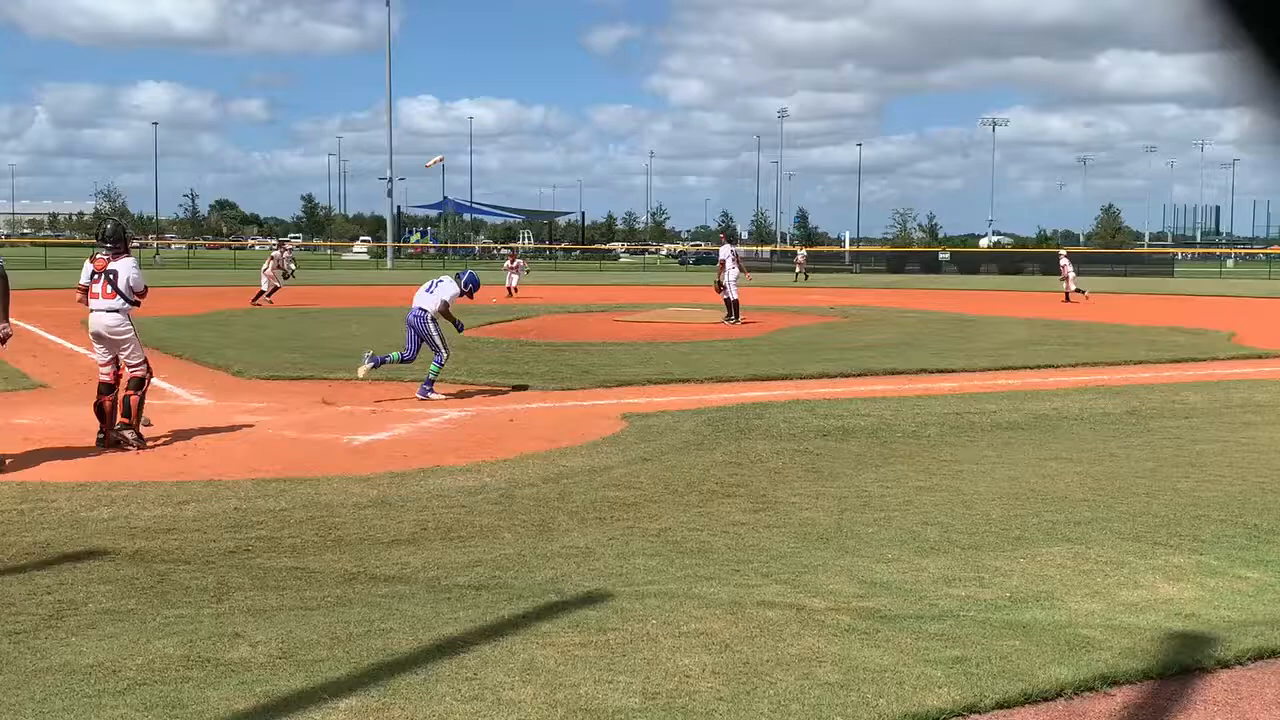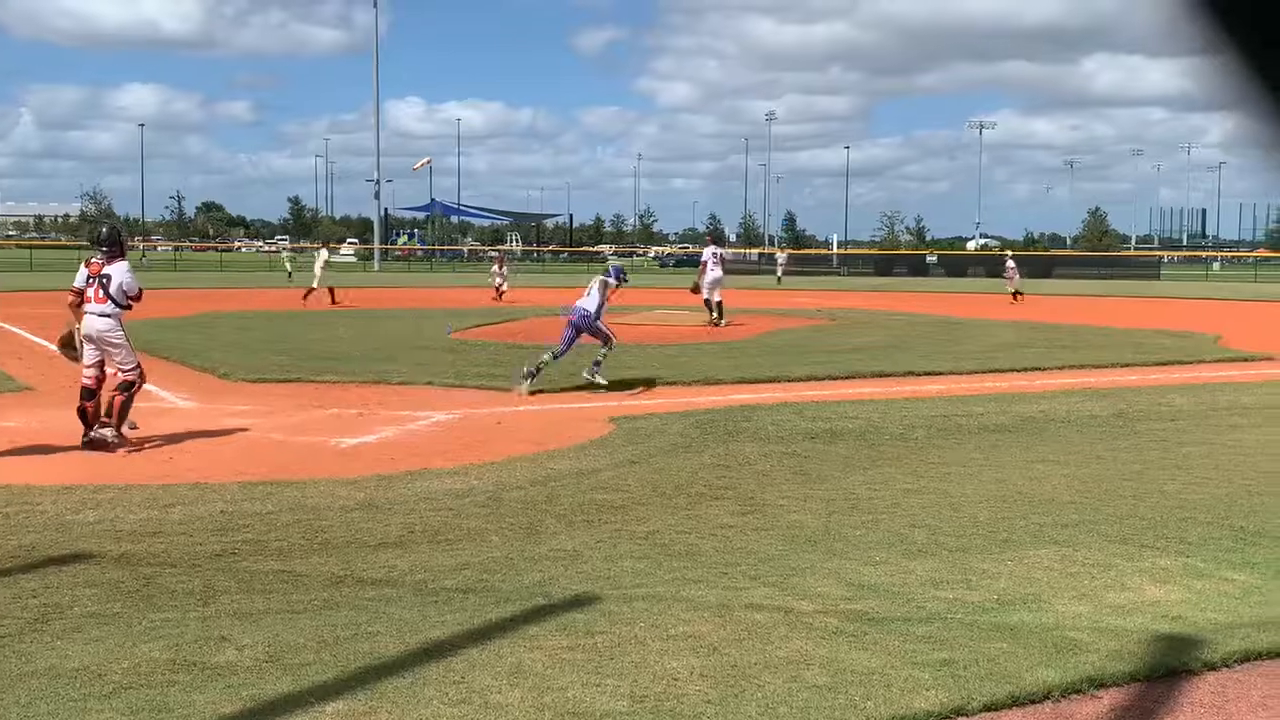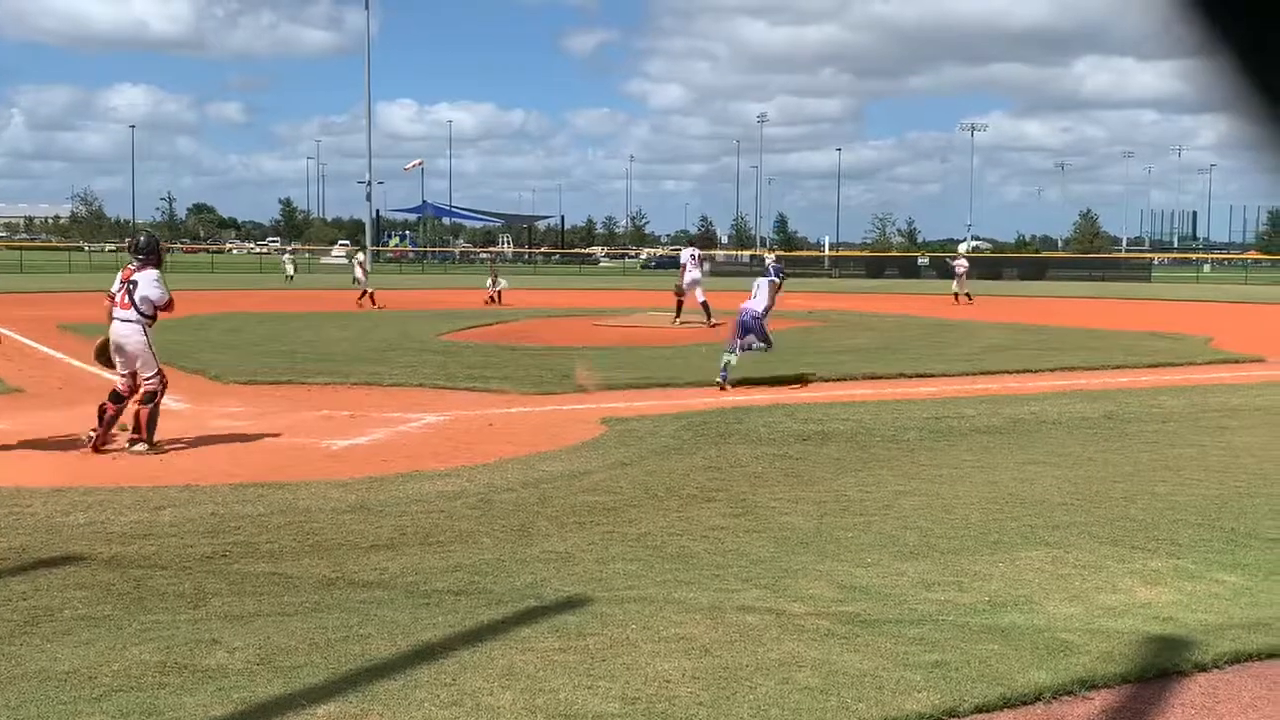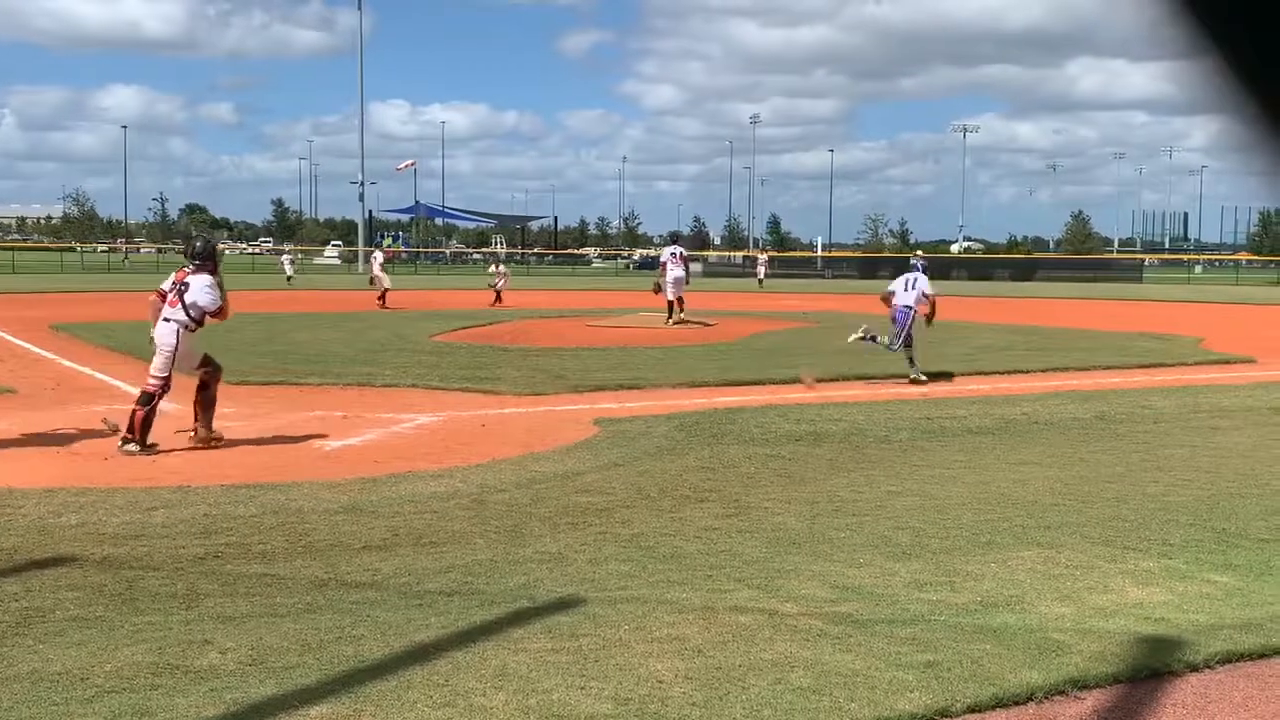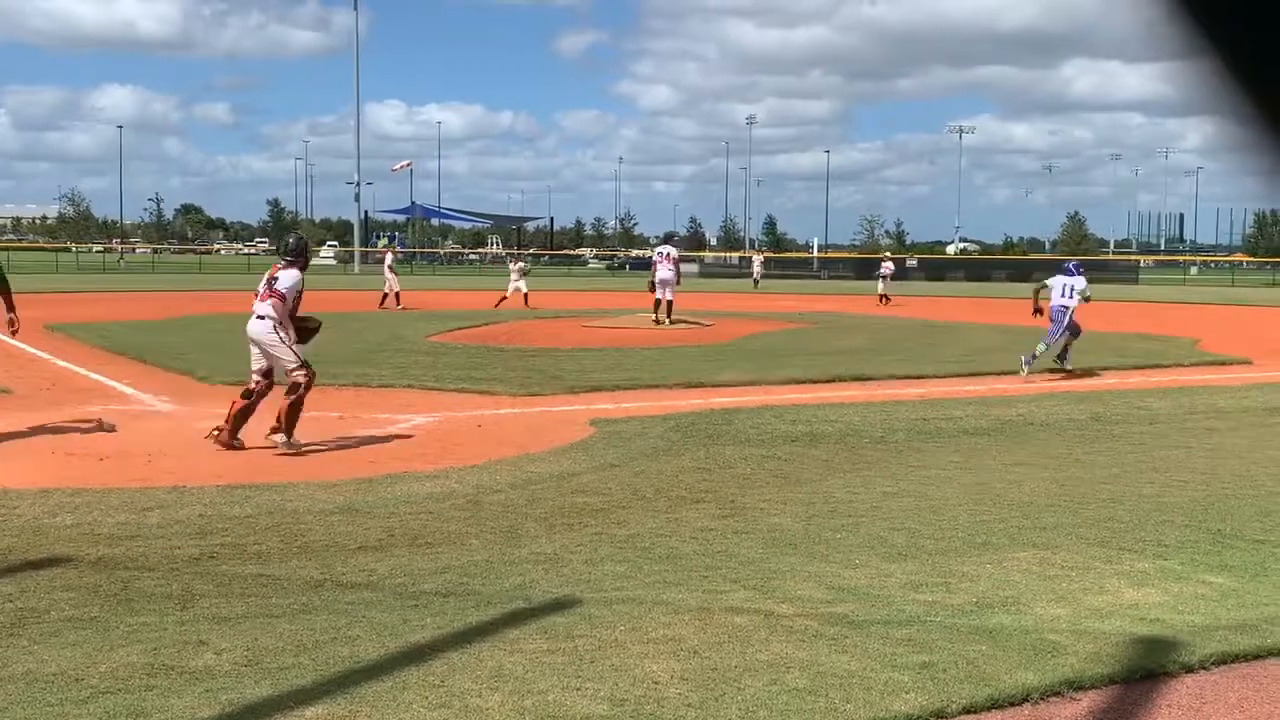
dt=0.4s
person 1, frame 1
left shoulder: (91, 262)
right shoulder: (128, 262)
left elbow: (80, 297)
right elbow: (142, 293)
left hip: (94, 320)
right hip: (118, 320)
left knee: (107, 375)
right knee: (139, 371)
left ankle: (106, 431)
right ankle: (127, 425)
person 1, frame 2
left shoulder: (87, 265)
right shoulder: (122, 267)
left elbow: (72, 300)
right elbow: (137, 297)
left wrist: (80, 323)
left hip: (87, 323)
right hip: (109, 325)
left knee: (90, 378)
right knee: (133, 375)
left ankle: (90, 435)
right ankle: (108, 426)
person 1, frame 3
left shoulder: (125, 272)
right shoulder: (152, 275)
left elbow: (108, 303)
right elbow: (168, 307)
left wrist: (112, 330)
right wrist: (162, 280)
left hip: (117, 329)
right hip: (135, 332)
left knee: (126, 385)
right knee: (153, 384)
left ankle: (98, 434)
right ankle: (139, 441)
person 1, frame 4
left shoulder: (180, 274)
right shoulder: (206, 280)
left elbow: (155, 300)
right elbow: (220, 314)
left wrist: (155, 328)
right wrist: (221, 292)
left hip: (164, 328)
right hip: (176, 334)
left knee: (210, 373)
right knee: (156, 386)
left ankle: (203, 432)
right ankle: (132, 440)
person 1, frame 5
left shoulder: (275, 271)
right shoulder: (294, 275)
left elbow: (264, 300)
right elbow: (275, 298)
right wrist: (288, 324)
left hip: (255, 325)
right hip: (270, 329)
left knee: (259, 384)
right knee: (303, 375)
left ankle: (226, 434)
right ankle: (281, 431)
